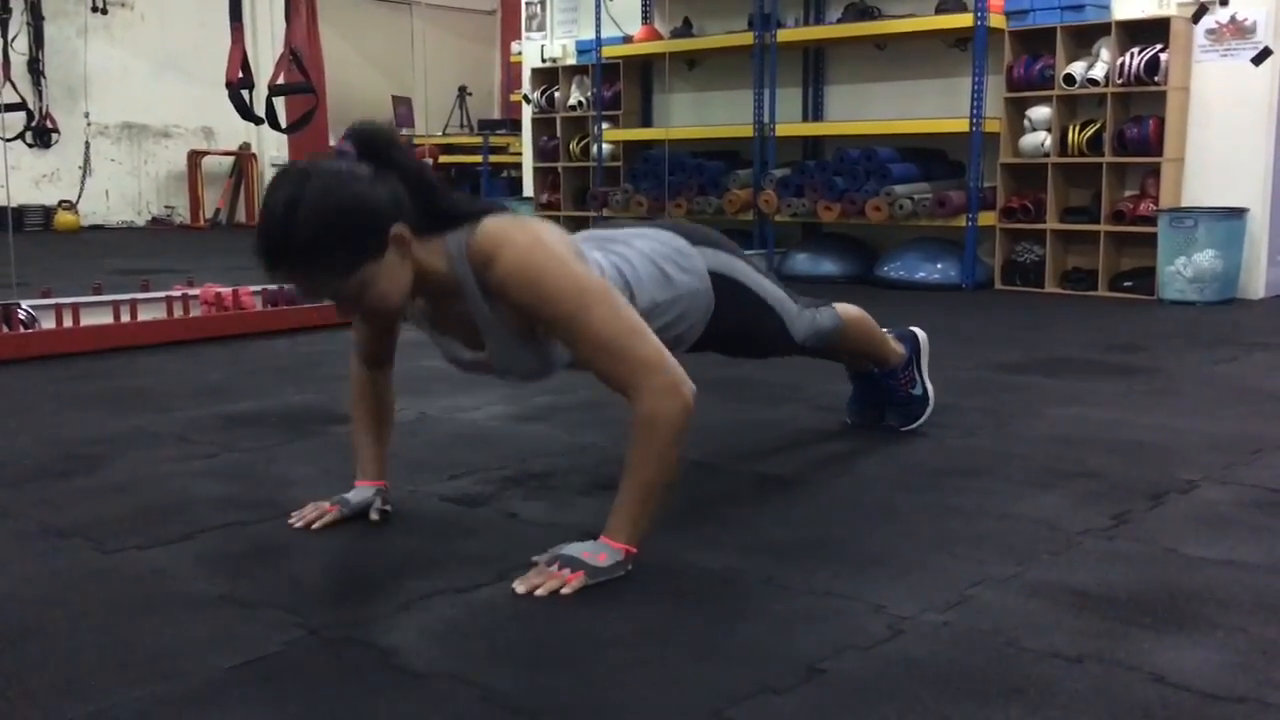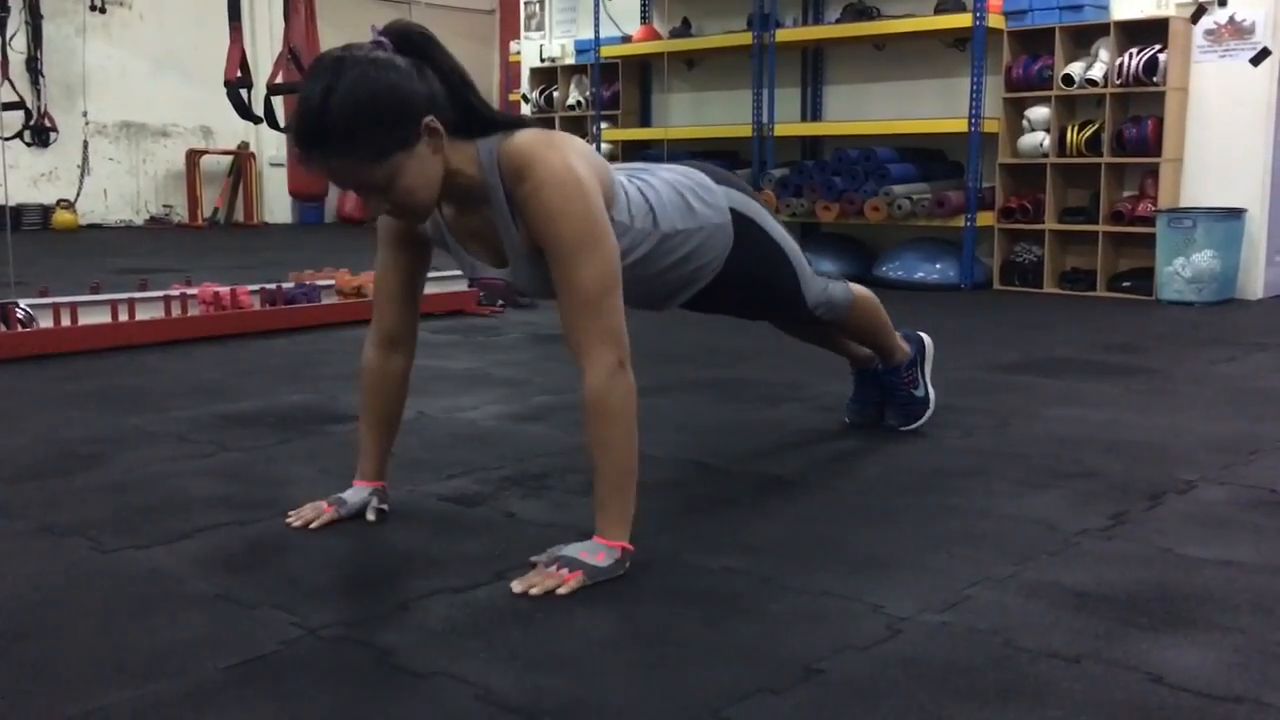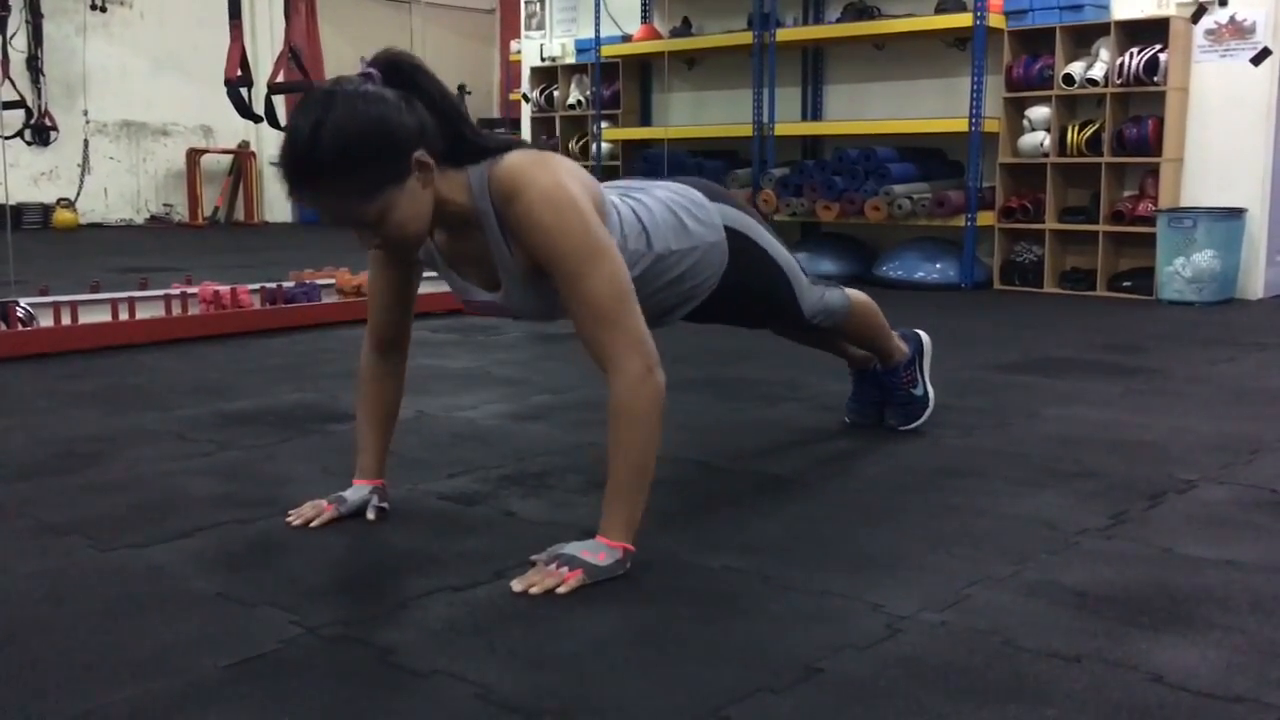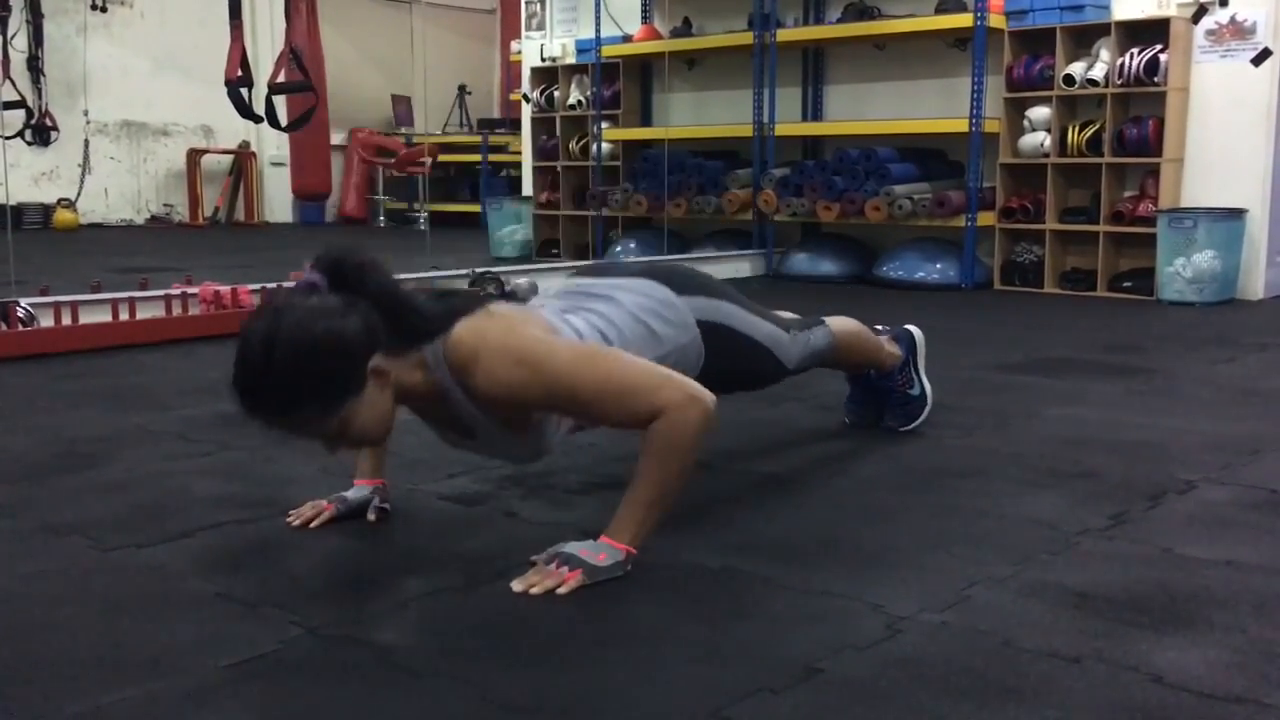
dt=0.3s
person 1, frame 1
left shoulder: (516, 261)
right shoulder: (386, 254)
left elbow: (668, 391)
right elbow: (371, 366)
left wrist: (615, 544)
right wrist: (368, 481)
left hip: (691, 283)
right hip: (617, 271)
left knee: (808, 332)
right knee: (792, 346)
left ankle: (898, 352)
right ankle: (864, 380)
person 1, frame 2
left shoulder: (545, 173)
right shoulder: (413, 193)
left elbow: (606, 364)
right elbow: (389, 344)
left wrist: (611, 544)
right wrist: (367, 485)
left hip: (712, 225)
right hip: (655, 252)
left knee: (812, 306)
right knee: (792, 322)
left ankle: (903, 357)
right ankle: (869, 371)
person 1, frame 3
left shoulder: (535, 197)
right shoulder: (404, 201)
left elbow: (635, 370)
right elbow: (383, 347)
left wrist: (612, 541)
right wrist: (368, 478)
left hip: (705, 239)
right hip: (634, 227)
left knee: (810, 312)
right knee: (791, 327)
left ankle: (899, 364)
right ankle: (870, 375)
person 1, frame 4
left shoulder: (493, 358)
right shoulder: (376, 342)
left elbow: (689, 406)
left wrist: (614, 546)
right wrist: (367, 481)
left hip: (678, 323)
right hip: (594, 303)
left knee: (800, 351)
right knee: (781, 334)
left ankle: (892, 350)
right ankle: (874, 339)
